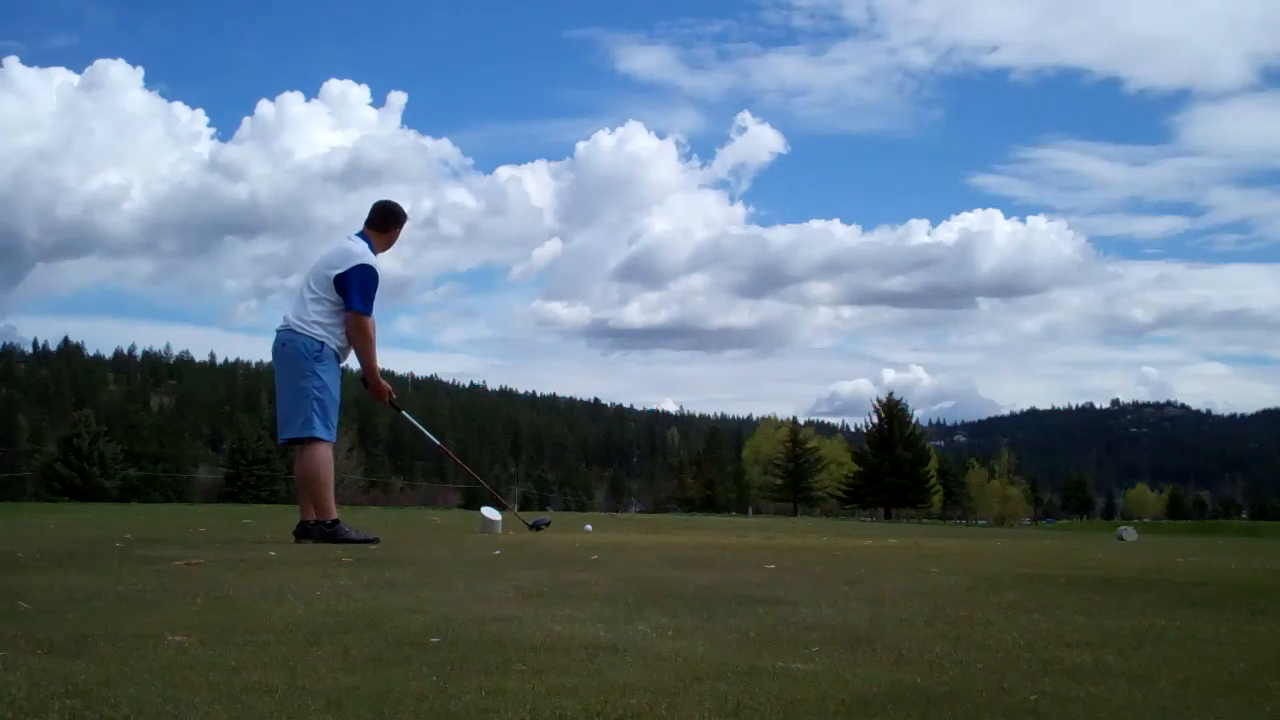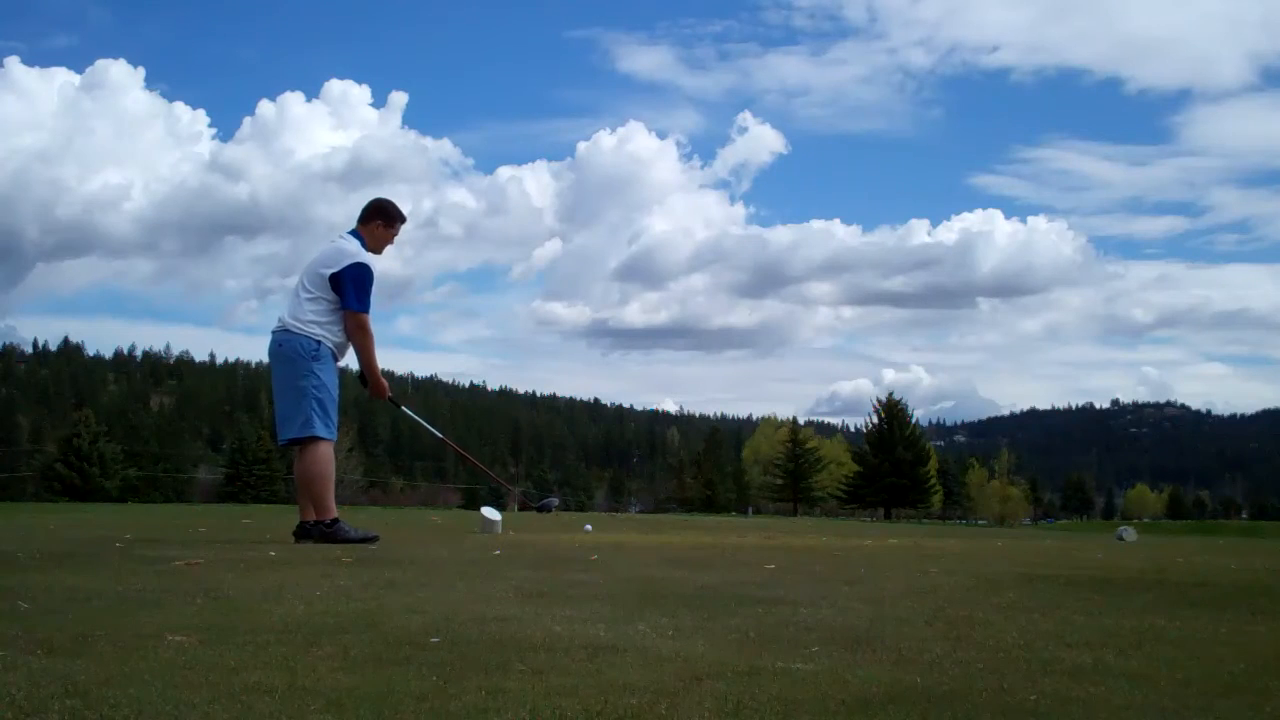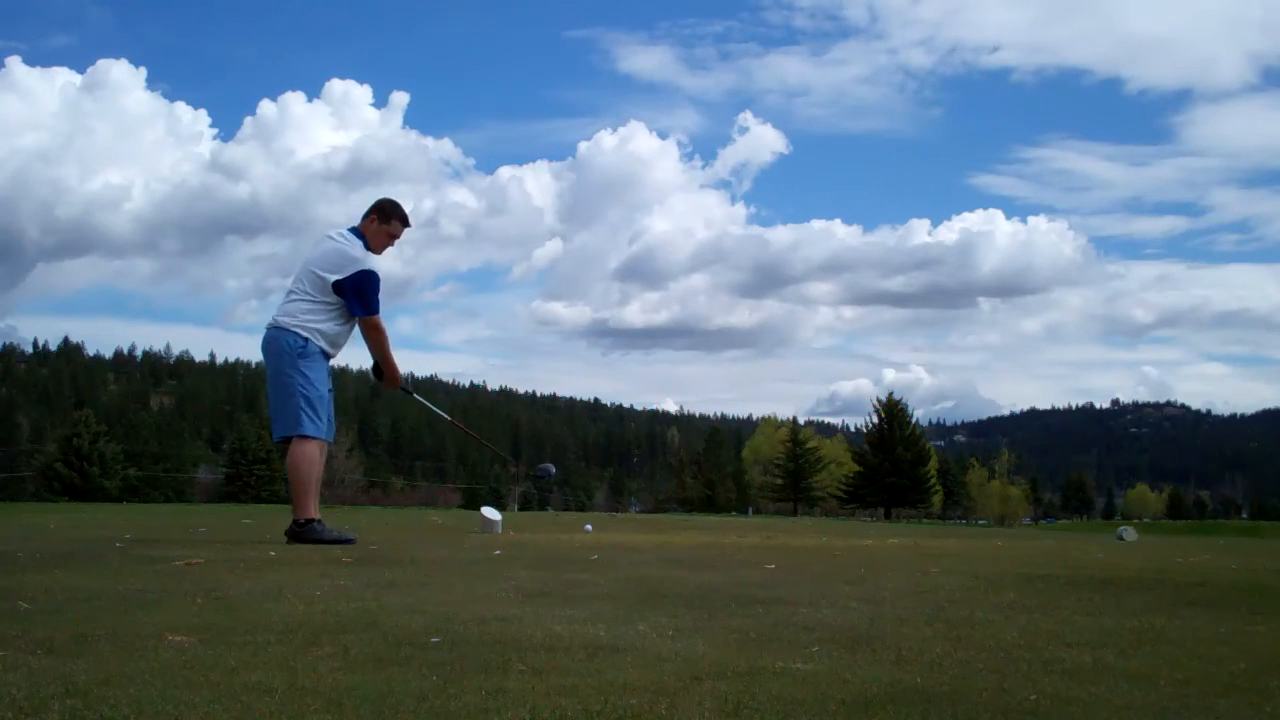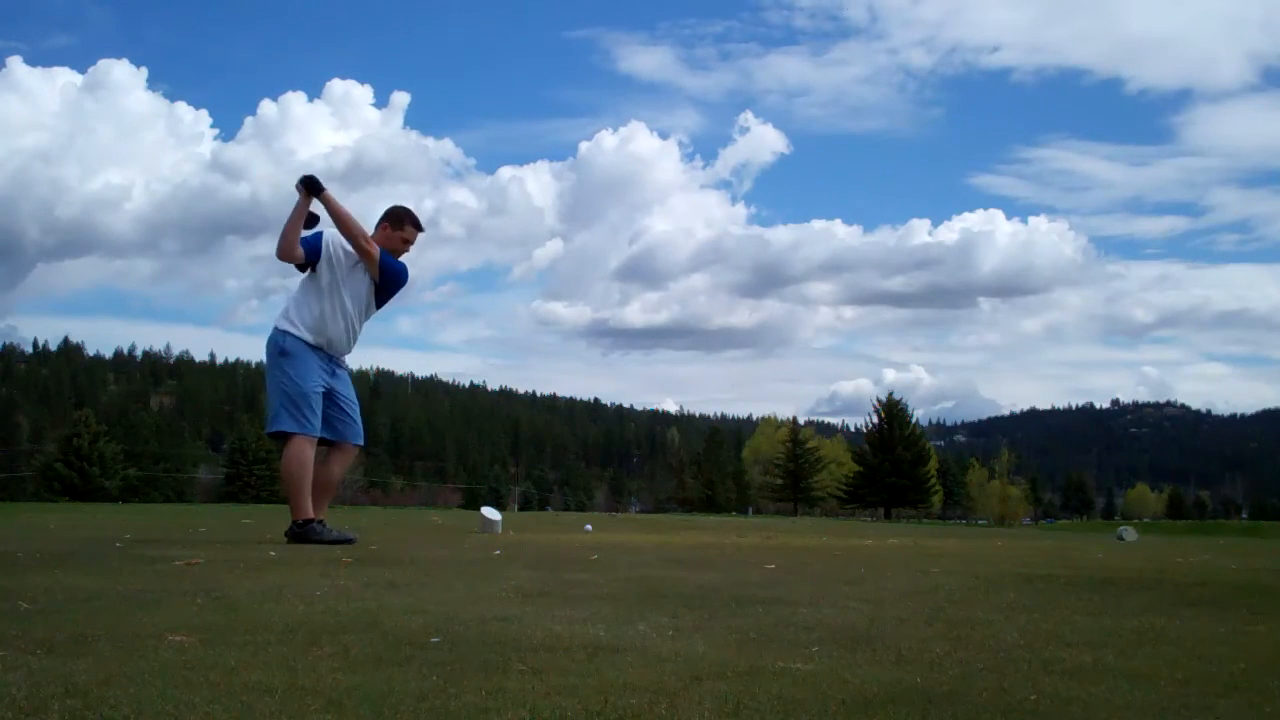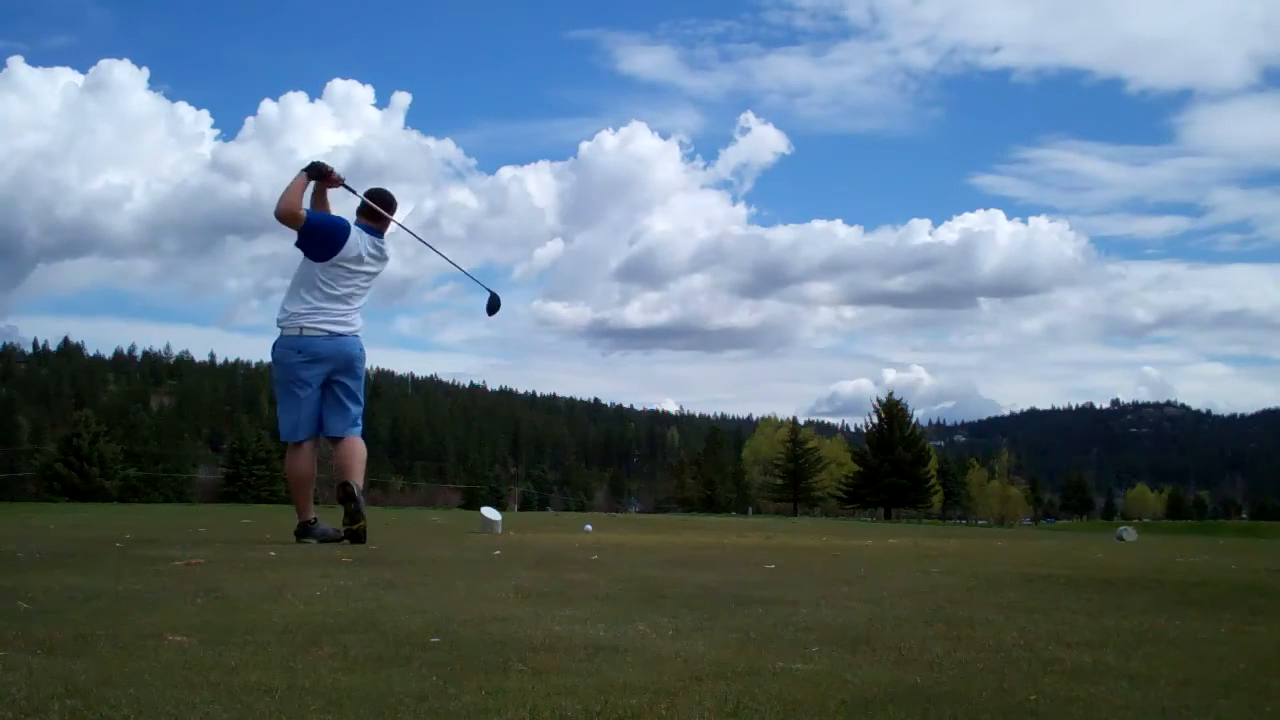
dt=0.7s
person 1, frame 1
left shoulder: (347, 249)
right shoulder: (363, 264)
left elbow: (358, 323)
right elbow: (358, 328)
left wrist: (371, 373)
right wrist: (375, 379)
left hip: (295, 344)
right hip: (311, 349)
left knee: (308, 437)
right knee: (317, 437)
left ankle: (308, 522)
right ankle: (327, 523)
person 1, frame 2
left shoulder: (339, 248)
right shoulder: (357, 262)
left elbow: (348, 323)
right elbow: (358, 327)
left wrist: (366, 372)
right wrist: (375, 377)
left hip: (291, 345)
right hip: (307, 348)
left knee: (309, 438)
right knee: (320, 436)
left ankle: (308, 523)
right ankle: (328, 523)
person 1, frame 3
left shoulder: (337, 241)
right shoulder: (360, 266)
left elbow: (363, 320)
right elbow: (372, 327)
left wrist: (378, 362)
right wrist: (391, 371)
left hip: (294, 345)
right hip: (298, 345)
left knee: (317, 437)
right knee: (308, 434)
left ankle: (307, 521)
right ankle: (305, 523)
person 1, frame 4
left shoulder: (396, 273)
right shoulder: (328, 242)
left elbow: (361, 244)
right elbow: (286, 252)
left wrist: (324, 195)
right wrist: (303, 203)
left hip: (330, 360)
right hip: (294, 345)
left knee: (347, 443)
right knee: (303, 433)
left ankle: (312, 518)
right ankle: (303, 522)
person 1, frame 5
left shoulder: (338, 232)
right shoulder: (382, 252)
left elbow: (285, 213)
left wrist: (309, 175)
right wrist: (320, 185)
left hip: (298, 343)
right hip: (346, 347)
left knee: (301, 437)
right knee: (348, 431)
left ankle: (307, 522)
right ankle: (353, 490)
